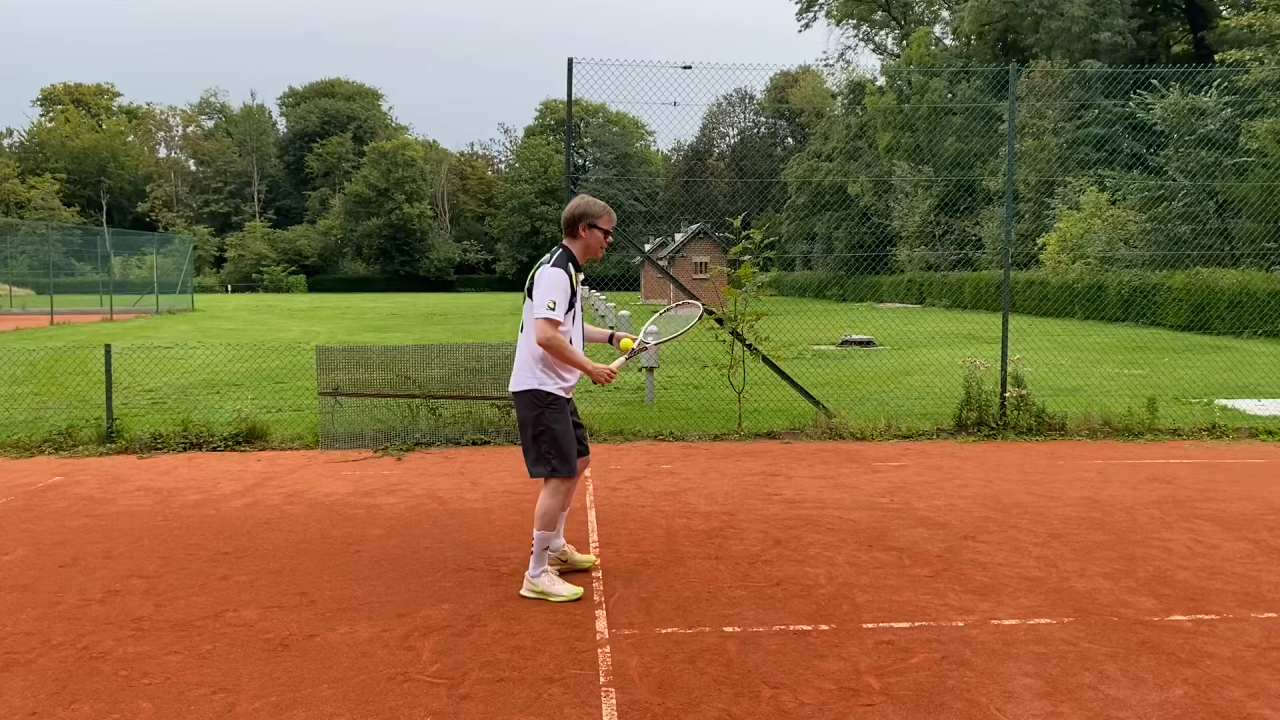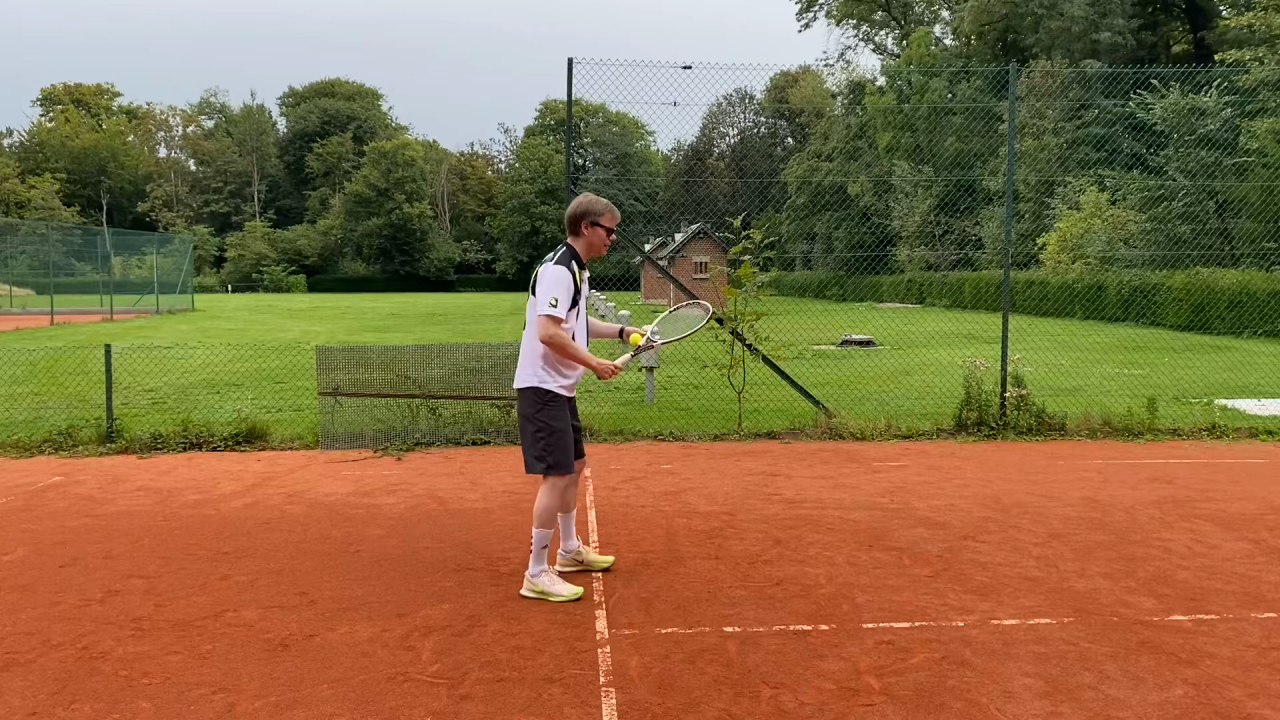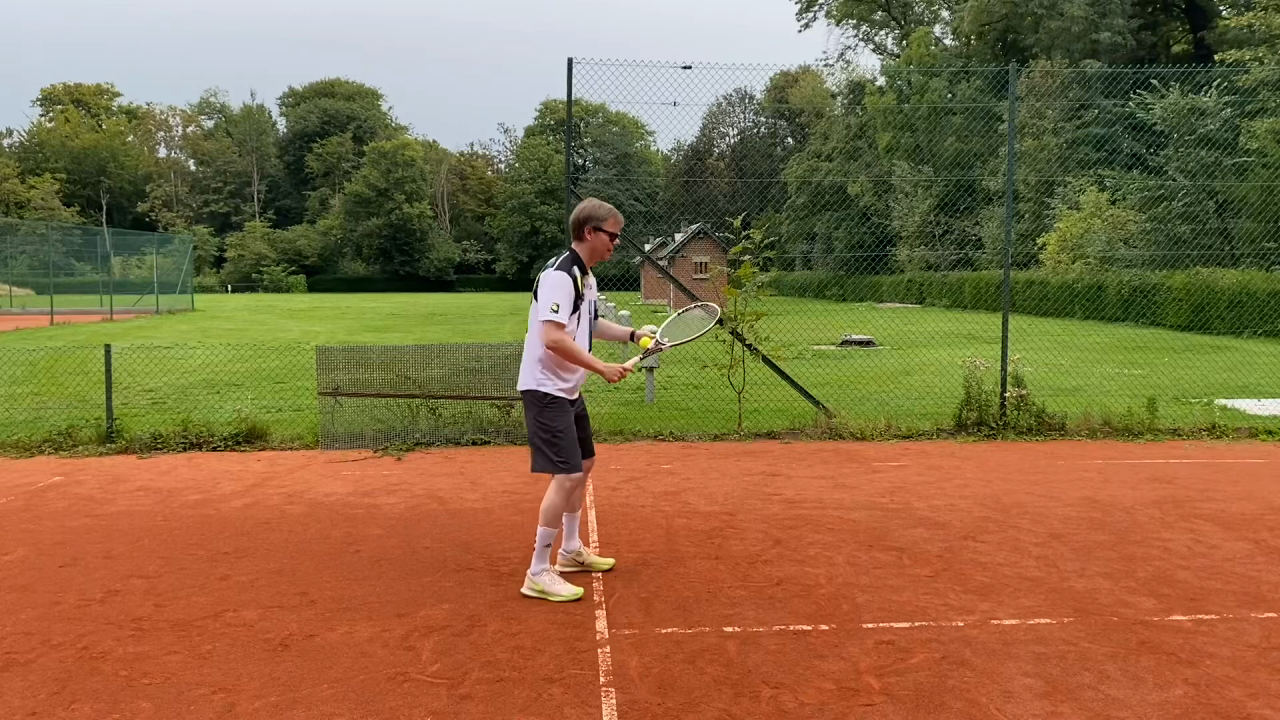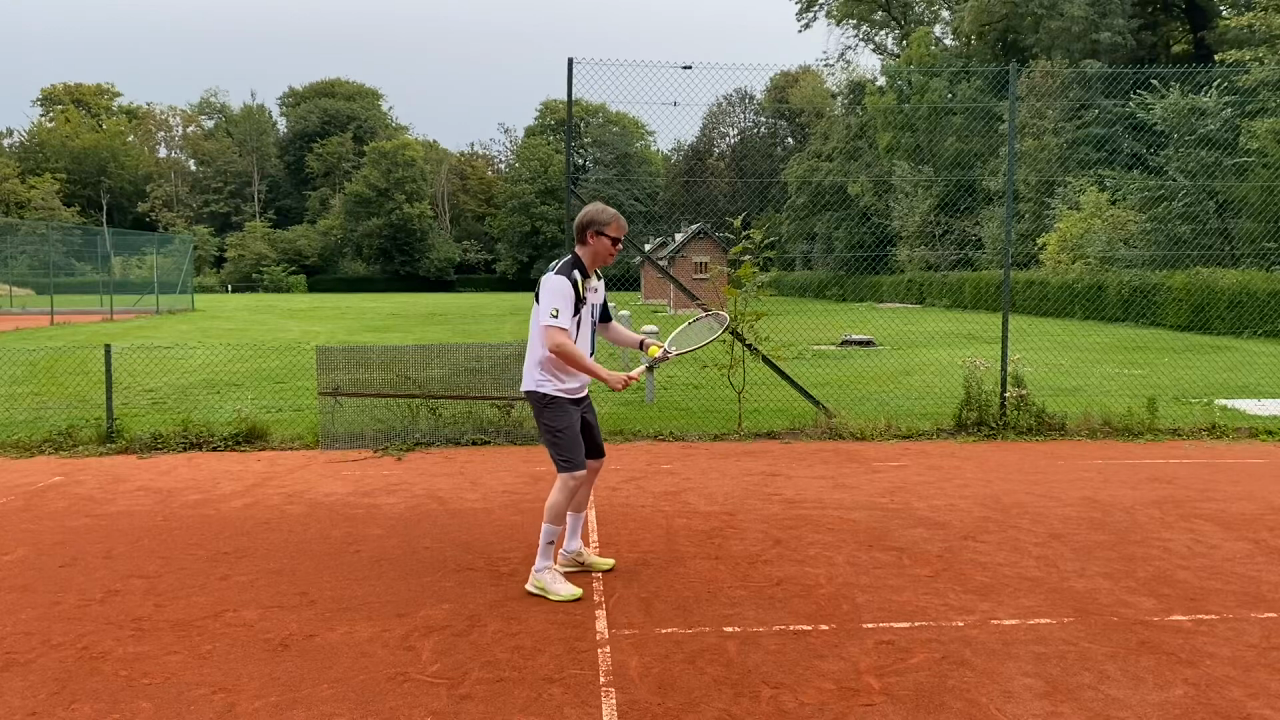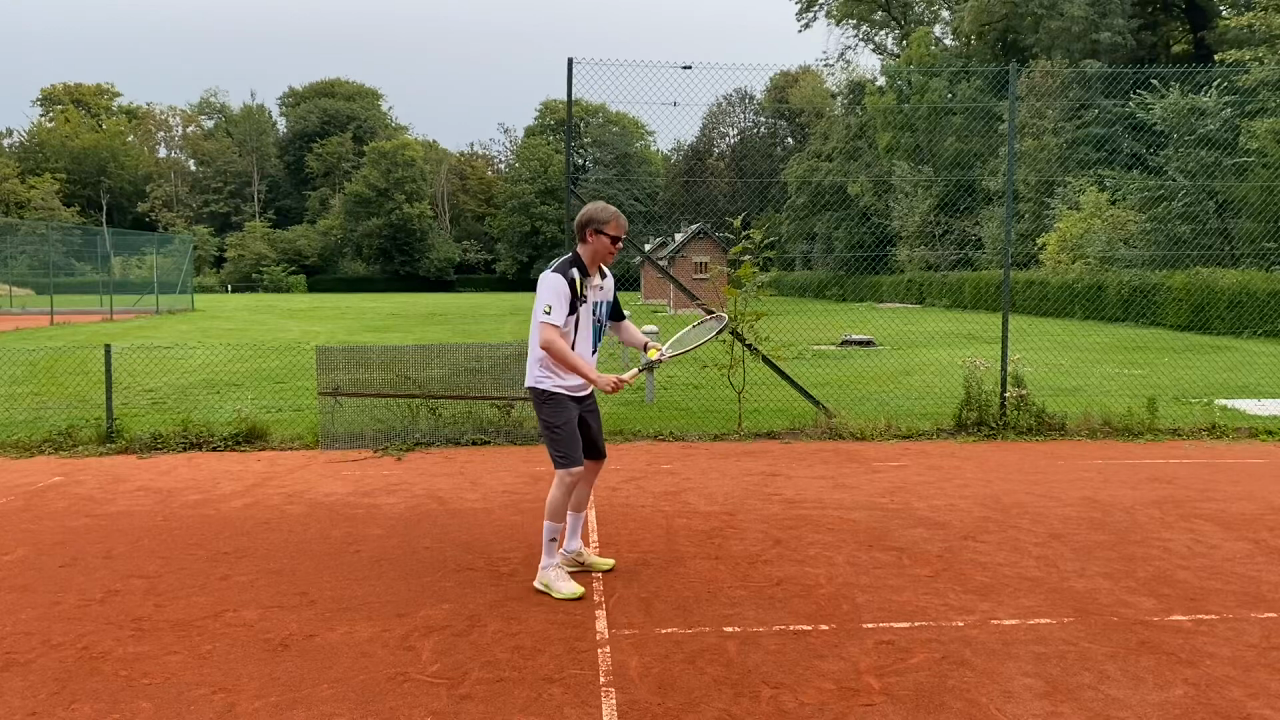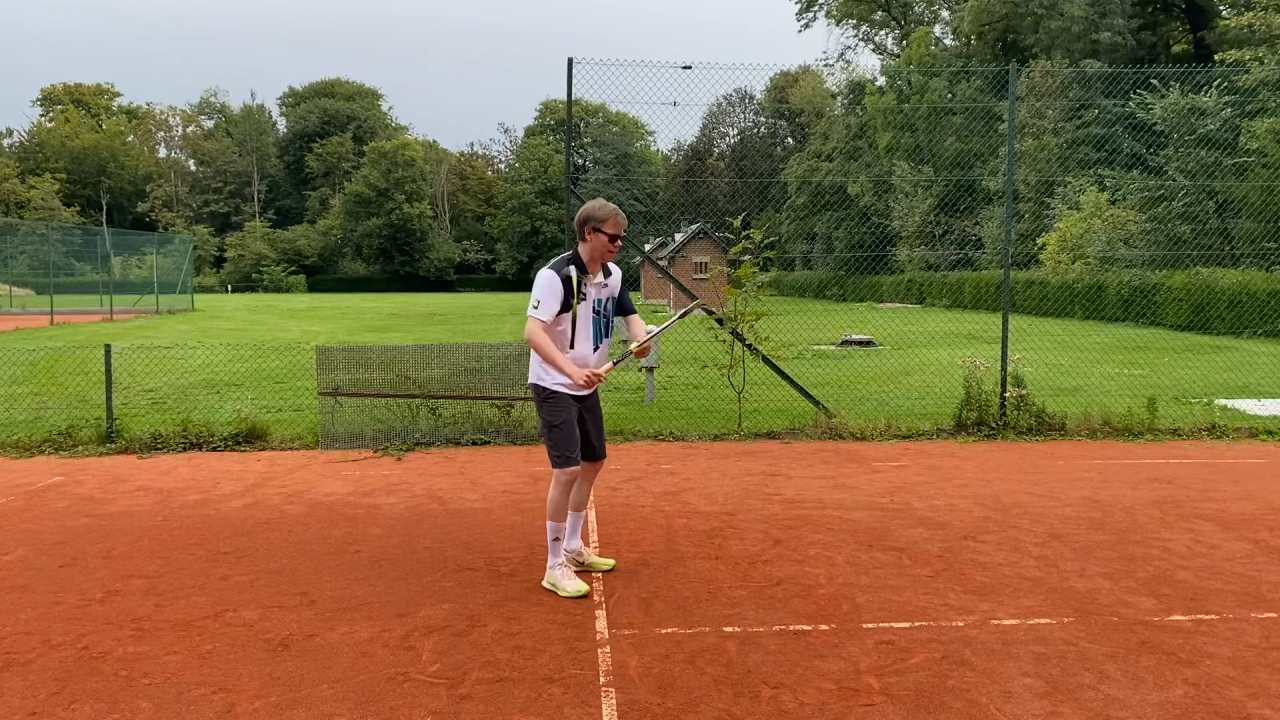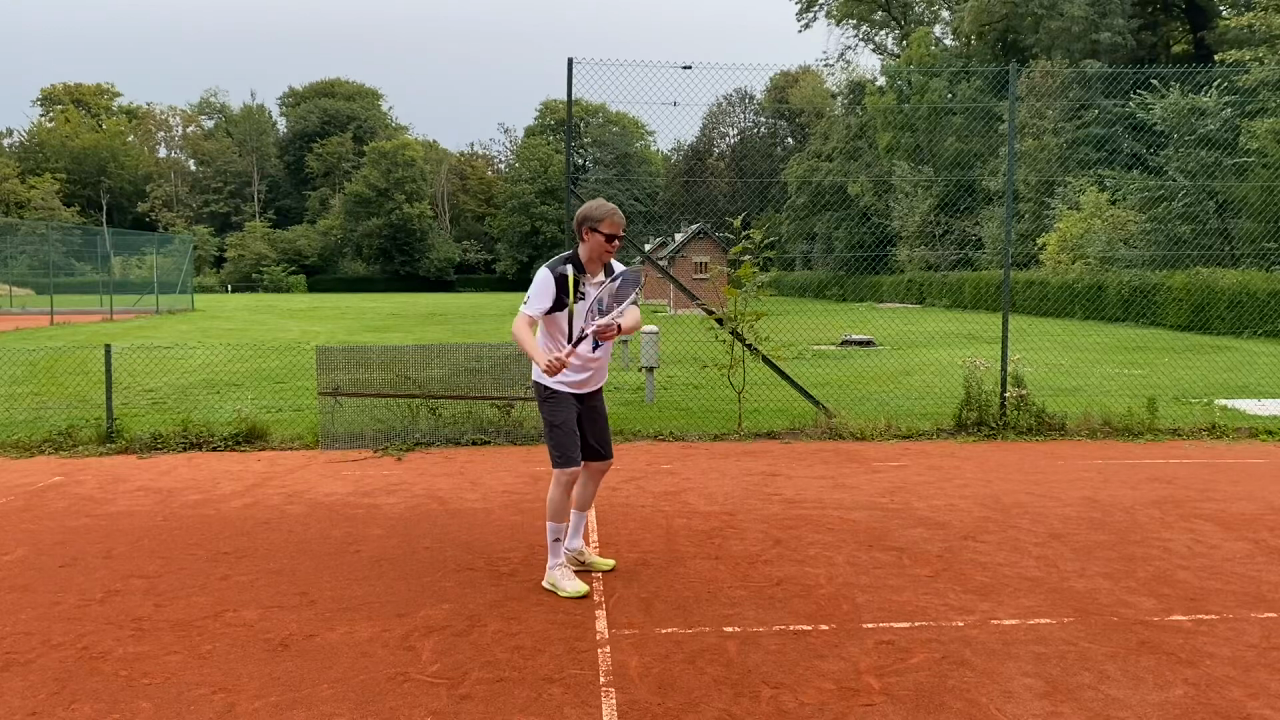
dt=0.1s
person 1, frame 1
left shoulder: (570, 271)
right shoulder: (555, 271)
right elbow: (545, 336)
left wrist: (611, 337)
right wrist: (589, 368)
left hip: (555, 389)
right hip: (541, 390)
left knee: (577, 464)
right knee: (558, 478)
left ankle: (556, 547)
right ankle: (536, 575)
person 1, frame 2
left shoulder: (576, 269)
right shoulder: (558, 269)
right elbow: (548, 332)
left wrist: (620, 331)
right wrist: (593, 363)
left hip: (559, 387)
right hip: (543, 387)
left knee: (573, 466)
right knee: (557, 476)
left ankle: (570, 549)
right ankle: (537, 574)
person 1, frame 3
left shoulder: (585, 275)
right shoulder: (559, 275)
right elbow: (552, 339)
left wrist: (632, 334)
right wrist: (601, 367)
left hip: (569, 389)
right hip: (546, 391)
left knee: (583, 465)
right knee: (565, 475)
left ankle: (571, 549)
right ankle: (539, 573)
person 1, frame 4
left shoulder: (595, 279)
right shoulder: (561, 279)
left elbow: (604, 326)
right elbow: (556, 343)
left wrist: (643, 342)
right wrist: (604, 375)
left hip: (575, 390)
right hip: (550, 391)
left knee: (592, 465)
right knee: (572, 474)
left ankle: (572, 549)
right ankle: (542, 570)
person 1, frame 5
left shoulder: (605, 277)
right shoulder: (558, 277)
left elbow: (619, 323)
right elbow: (547, 338)
left wrist: (645, 343)
right wrist: (593, 374)
left hip: (582, 389)
right hip: (553, 388)
left knee: (592, 464)
right knee: (569, 472)
left ankle: (571, 549)
right ankle: (549, 568)
person 1, frame 6
left shoulder: (612, 275)
right shoulder: (556, 275)
left elbow: (629, 316)
right elbow: (533, 331)
left wrist: (640, 338)
right wrist: (568, 368)
left hip: (585, 388)
right hip: (556, 387)
left knee: (591, 464)
right knee: (566, 471)
left ankle: (572, 548)
right ankle: (555, 566)
person 1, frame 7
left shoulder: (617, 273)
right shoulder: (553, 273)
left elbow: (633, 315)
right elbow: (522, 321)
left wrist: (618, 325)
right wrist: (540, 356)
left hip: (592, 386)
right hip: (557, 388)
left knee: (597, 466)
right knee: (567, 471)
left ankle: (574, 548)
right ankle: (555, 566)
